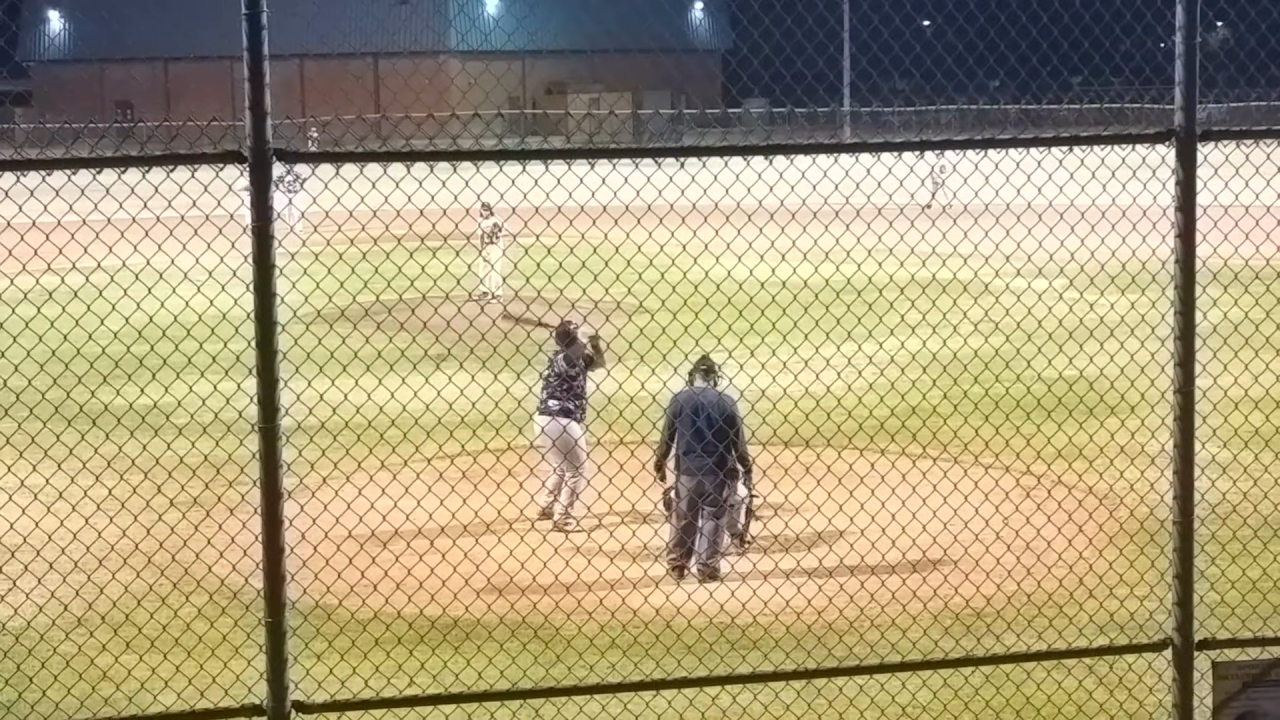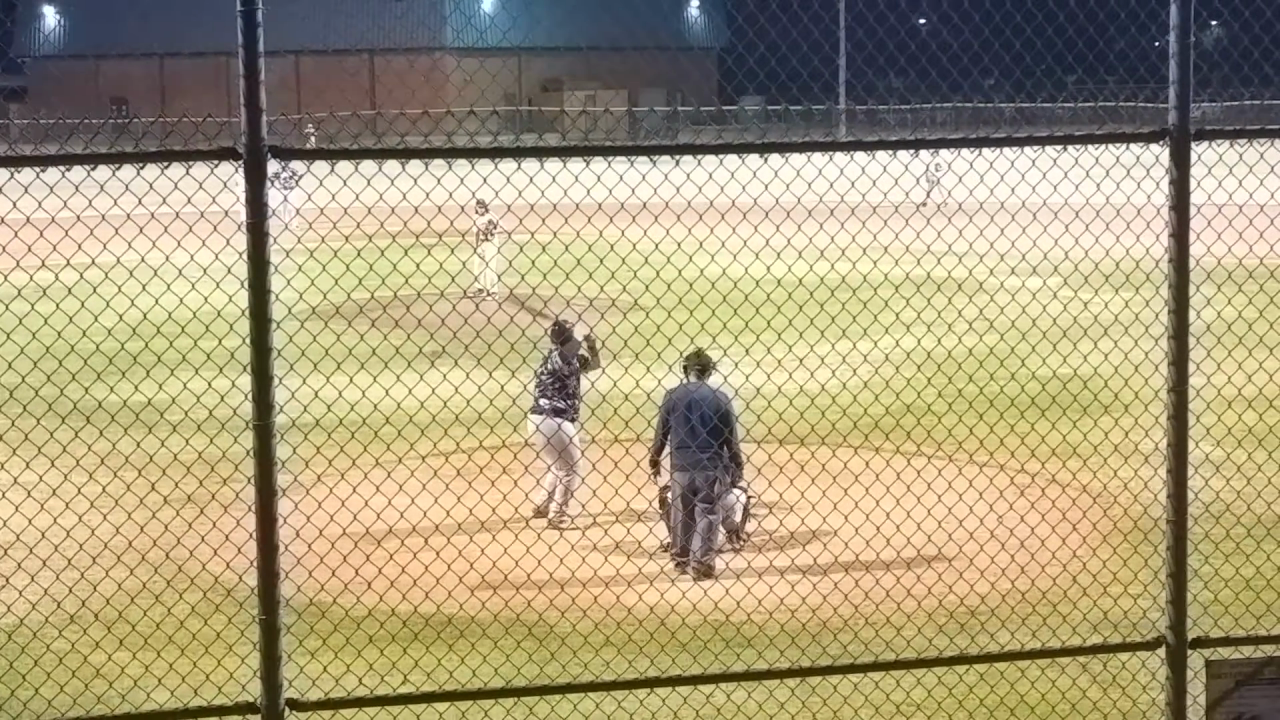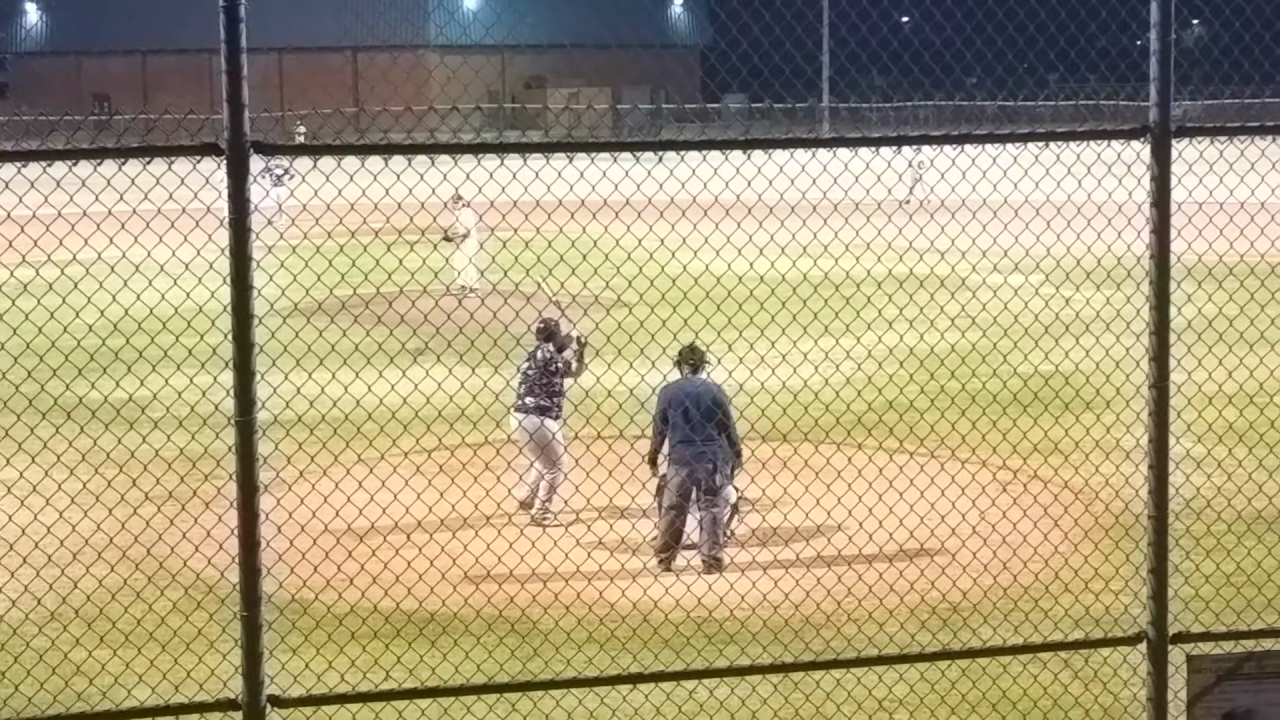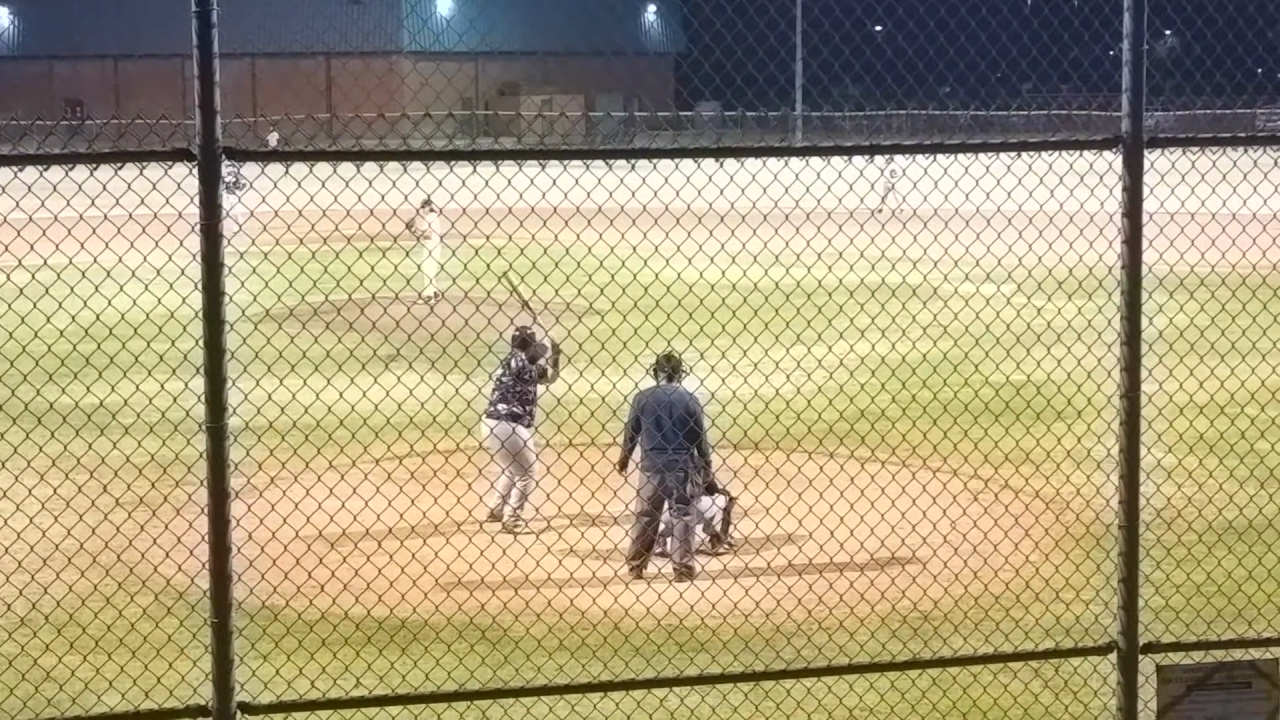
dt=1s
person 1, frame 1
left shoulder: (679, 400)
right shoulder: (726, 401)
left elbow: (667, 438)
right elbow: (738, 441)
left wrist: (659, 465)
right wrist: (747, 469)
left hip: (687, 469)
right hip: (718, 470)
left knee: (683, 519)
right knee: (713, 519)
left ankle: (677, 565)
right ankle: (707, 567)
person 1, frame 2
left shoulder: (673, 396)
right shoulder: (720, 399)
left elbow: (661, 434)
right elbow: (731, 438)
left wrist: (654, 460)
right wrist: (738, 465)
left hip: (681, 465)
right hip: (712, 466)
left knee: (680, 516)
right knee: (708, 516)
left ankle: (681, 560)
right ankle: (701, 565)
person 1, frame 3
left shoulder: (668, 391)
right shoulder: (715, 390)
left elbow: (659, 429)
right elbow: (728, 428)
left wrist: (653, 456)
right wrist: (737, 453)
left hip: (679, 459)
right hip: (711, 459)
left knee: (672, 510)
right knee: (712, 510)
left ankle: (664, 558)
right ankle: (712, 560)
person 1, frame 4
left shoulder: (642, 398)
right shoulder: (690, 400)
left elbow: (631, 433)
right elbow: (700, 437)
left wrist: (624, 457)
right wrist: (707, 464)
left hip: (651, 466)
right hip: (683, 467)
left knee: (644, 517)
right knee: (683, 518)
left ankle: (635, 566)
right ankle: (683, 569)
person 2, frame 1
left shoulder: (576, 358)
right shoulder: (559, 360)
left elbow: (599, 363)
right elbow: (571, 358)
left wrist: (596, 345)
right wrist: (583, 342)
left hip: (551, 421)
right hip: (559, 422)
left knee: (559, 468)
right knee: (576, 470)
left ankle: (546, 507)
right ankle: (563, 518)
person 2, frame 2
left shoulder: (572, 359)
right shoulder: (554, 359)
left elbow: (594, 365)
right elbow: (567, 354)
left wrist: (591, 346)
right wrist: (579, 340)
left hip: (556, 421)
right hip: (552, 421)
left knee: (558, 466)
right knee: (570, 469)
left ankle: (543, 507)
right ankle: (558, 516)
person 2, frame 3
left shoulder: (555, 357)
right shoulder: (542, 353)
left elbow: (575, 372)
right elbow: (562, 344)
left wrist: (580, 351)
right wrist: (572, 336)
left hip: (527, 418)
right hip: (535, 419)
left knee: (542, 462)
right knee: (555, 466)
left ankle: (528, 499)
right ankle: (541, 513)
person 2, frame 4
left shoulder: (528, 365)
right shoulder: (515, 360)
left elbow: (549, 377)
right elbow: (535, 354)
left wrist: (555, 357)
right wrist: (546, 346)
left hip: (498, 425)
right hip: (507, 426)
left knee: (511, 469)
right knee: (526, 473)
left ankle: (495, 510)
right ankle: (512, 520)
